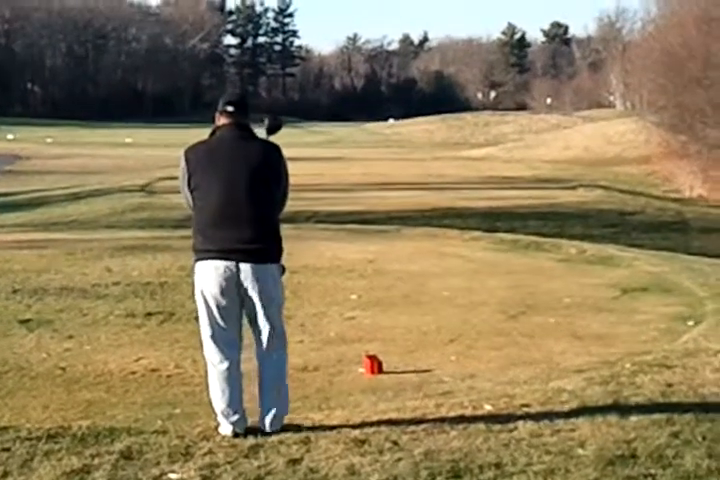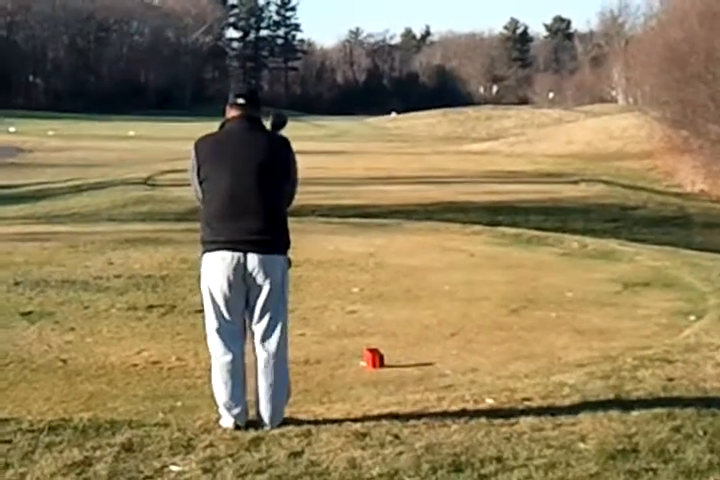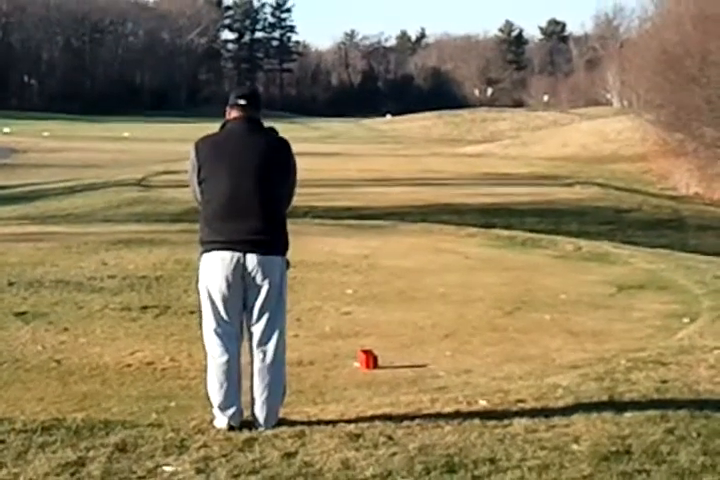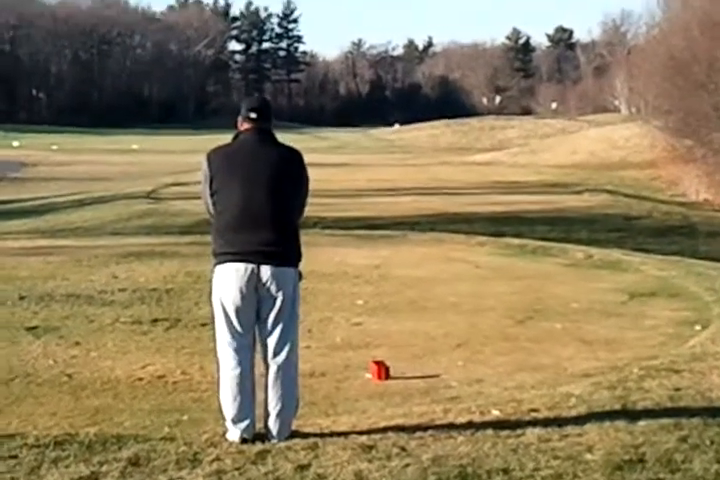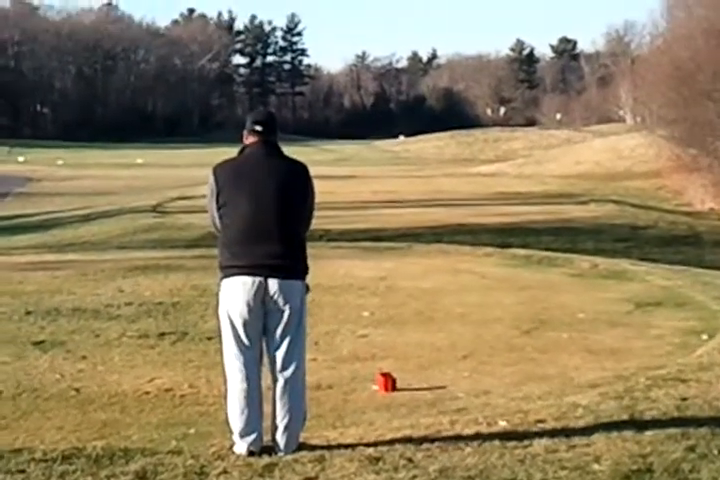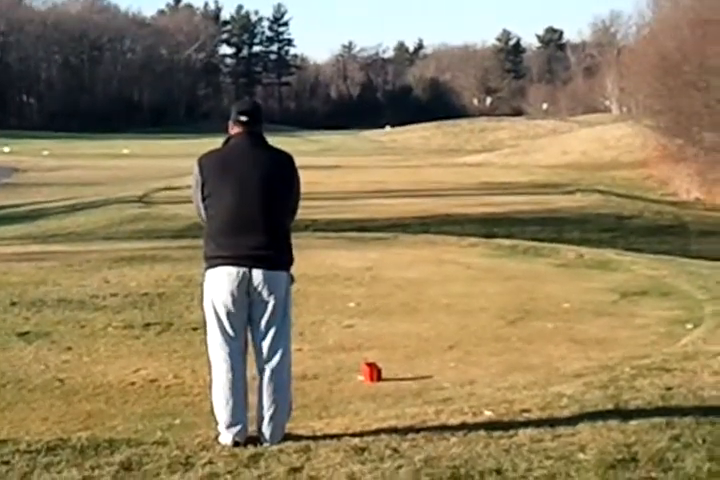
dt=0.4s
person 1, frame 1
left shoulder: (193, 156)
right shoulder: (269, 153)
left elbow: (192, 203)
right elbow: (279, 203)
left hip: (212, 261)
right hip: (261, 261)
left knee: (221, 348)
right knee: (271, 344)
left ankle: (231, 422)
right ankle: (271, 420)
person 1, frame 2
left shoulder: (203, 147)
right shoulder: (279, 146)
left elbow: (202, 196)
right elbow: (287, 196)
left hip: (219, 252)
right hip: (268, 252)
left knee: (224, 339)
right knee: (270, 340)
left ankle: (232, 414)
right ankle: (272, 415)
person 1, frame 3
left shoulder: (204, 148)
right shoulder: (279, 148)
left elbow: (200, 197)
right elbow: (285, 199)
left hip: (218, 252)
right hip: (267, 253)
left knee: (221, 339)
right knee: (267, 340)
left ankle: (226, 415)
right ankle: (266, 415)
person 1, frame 4
left shoulder: (216, 159)
right shoulder: (291, 159)
left elbow: (212, 208)
right elbow: (297, 210)
left hip: (232, 264)
right hip: (280, 265)
left knee: (234, 351)
right knee: (280, 351)
left ankle: (240, 428)
right ankle: (279, 428)
person 1, frame 5
left shoulder: (222, 173)
right shoulder: (297, 172)
left elbow: (218, 223)
right elbow: (304, 223)
left hip: (239, 277)
right hip: (287, 277)
left knee: (242, 364)
right knee: (288, 363)
left ankle: (247, 441)
right ankle: (287, 441)
person 1, frame 6
left shoulder: (207, 163)
right shoulder: (283, 162)
left elbow: (203, 213)
left hip: (223, 268)
right hip: (272, 268)
left knee: (226, 354)
right knee: (274, 354)
left ankle: (232, 431)
right ankle: (272, 431)
